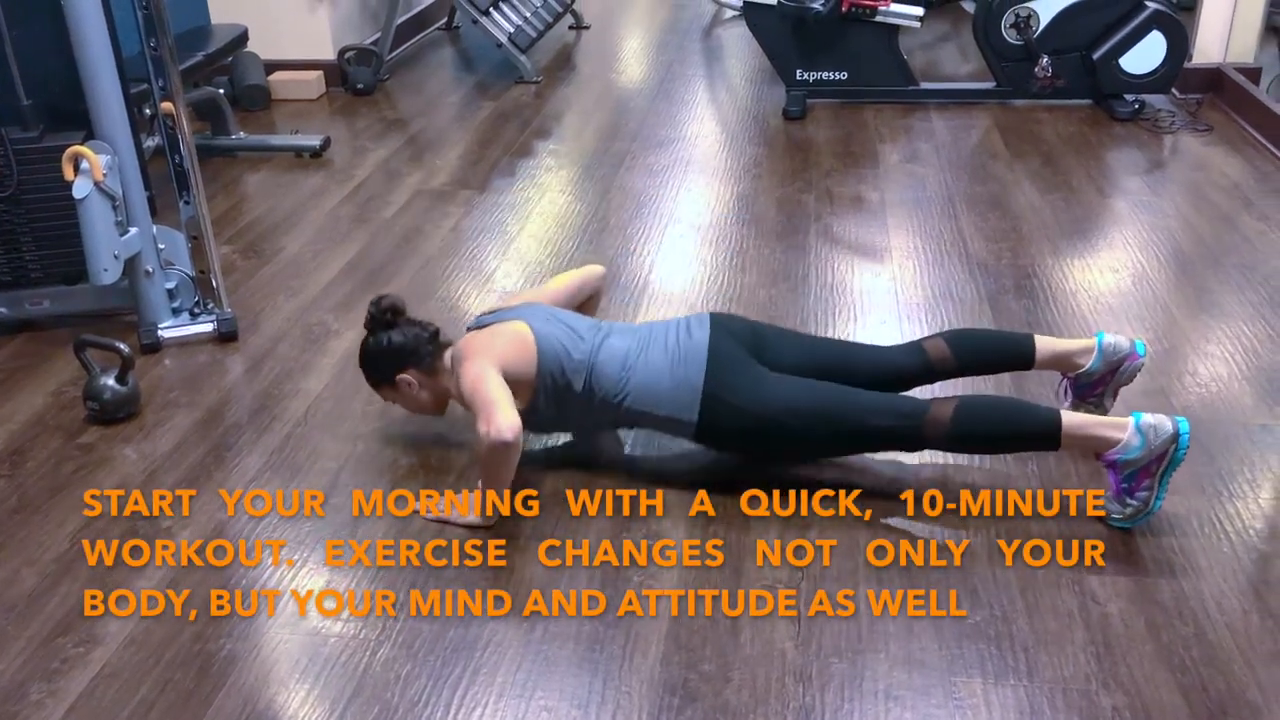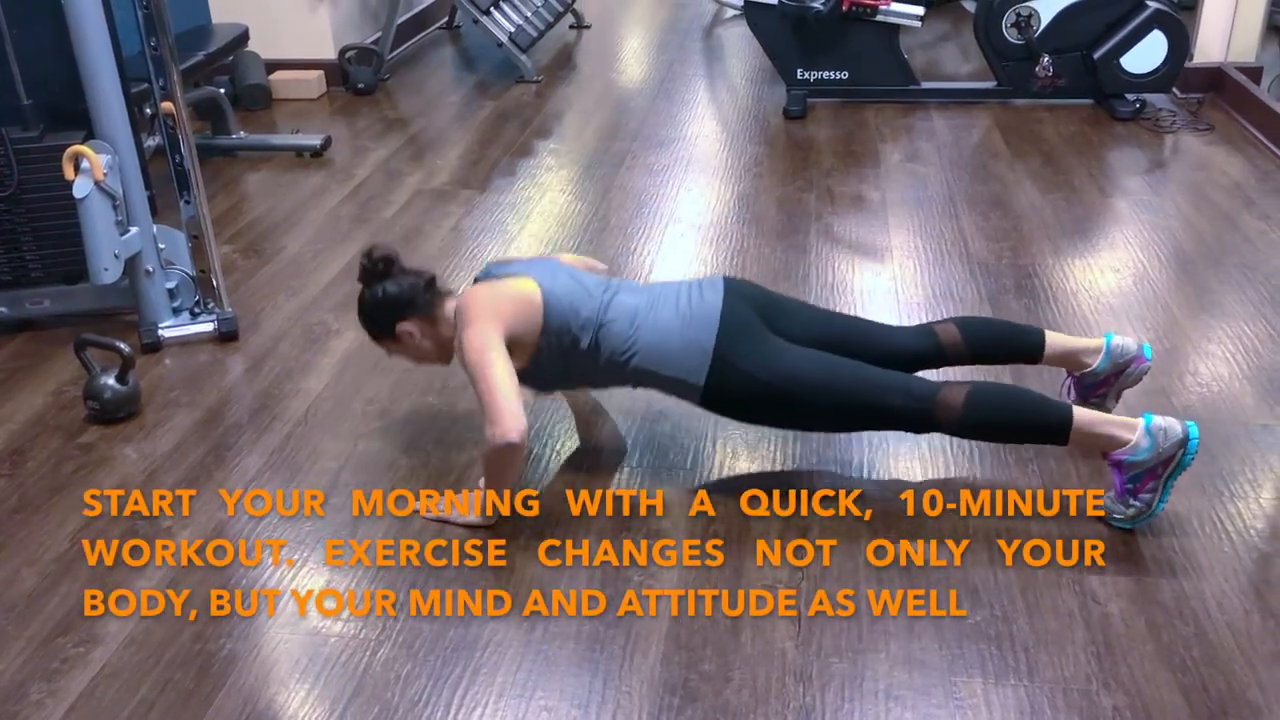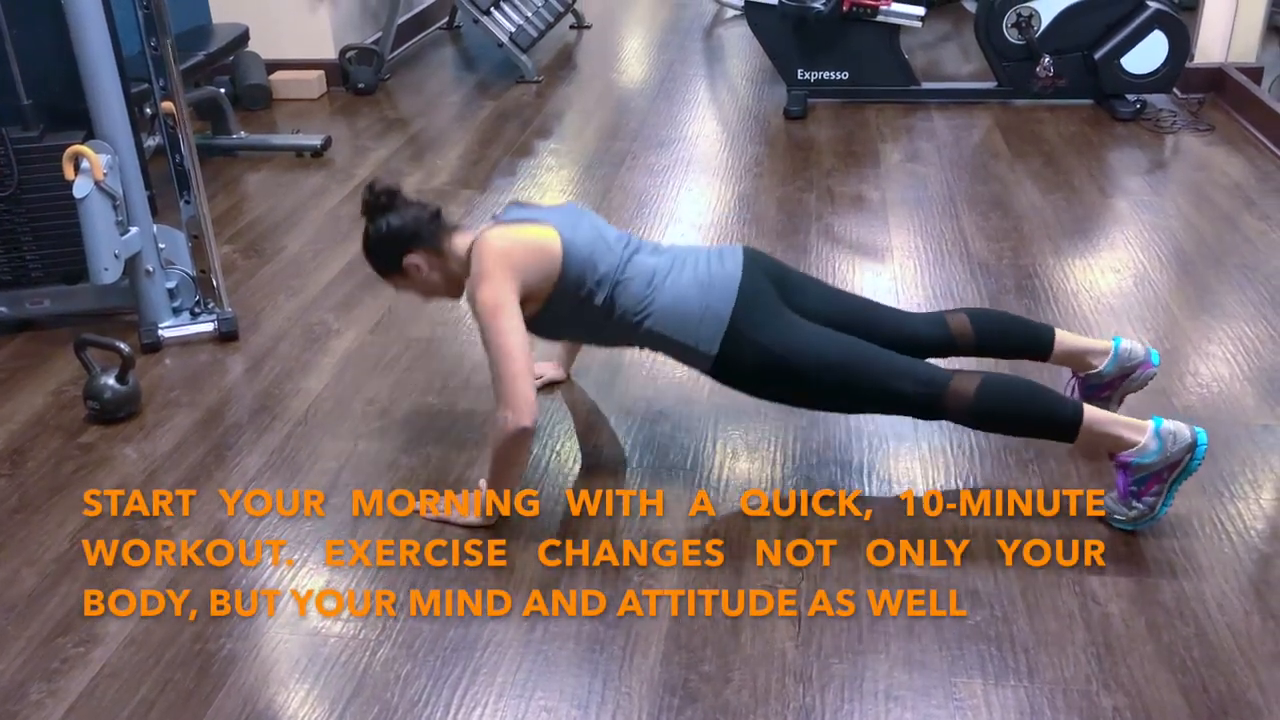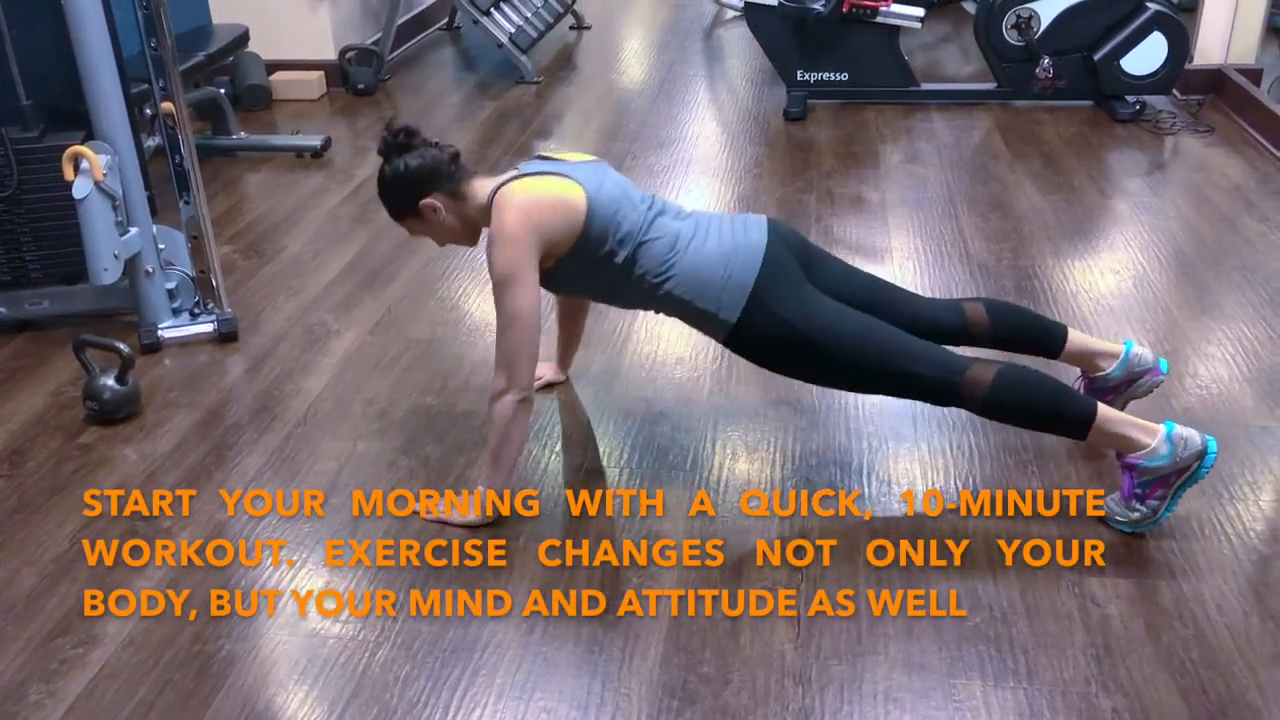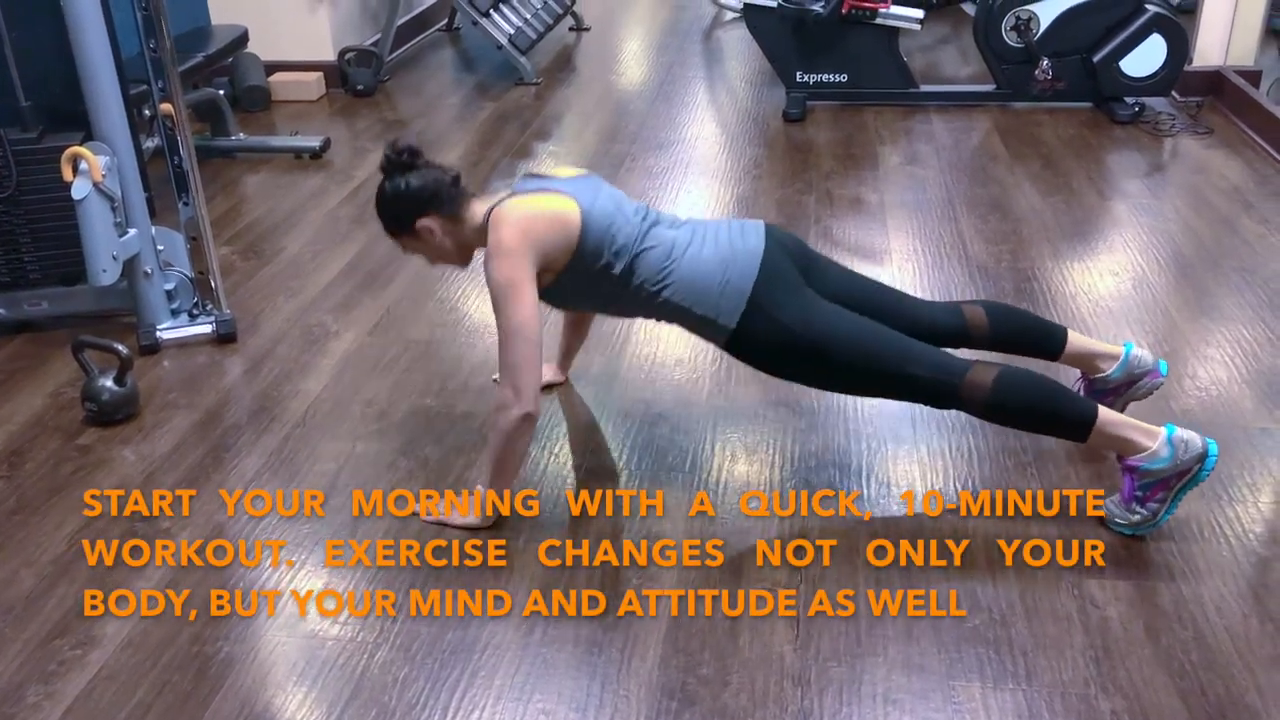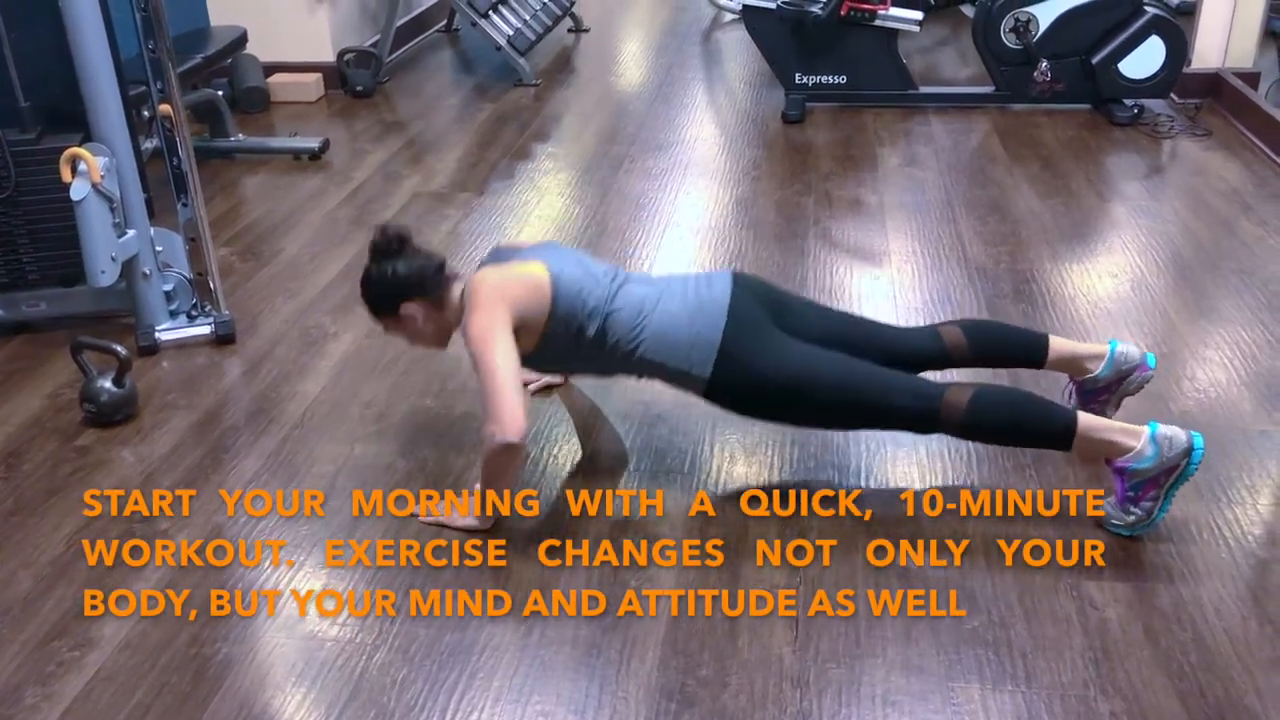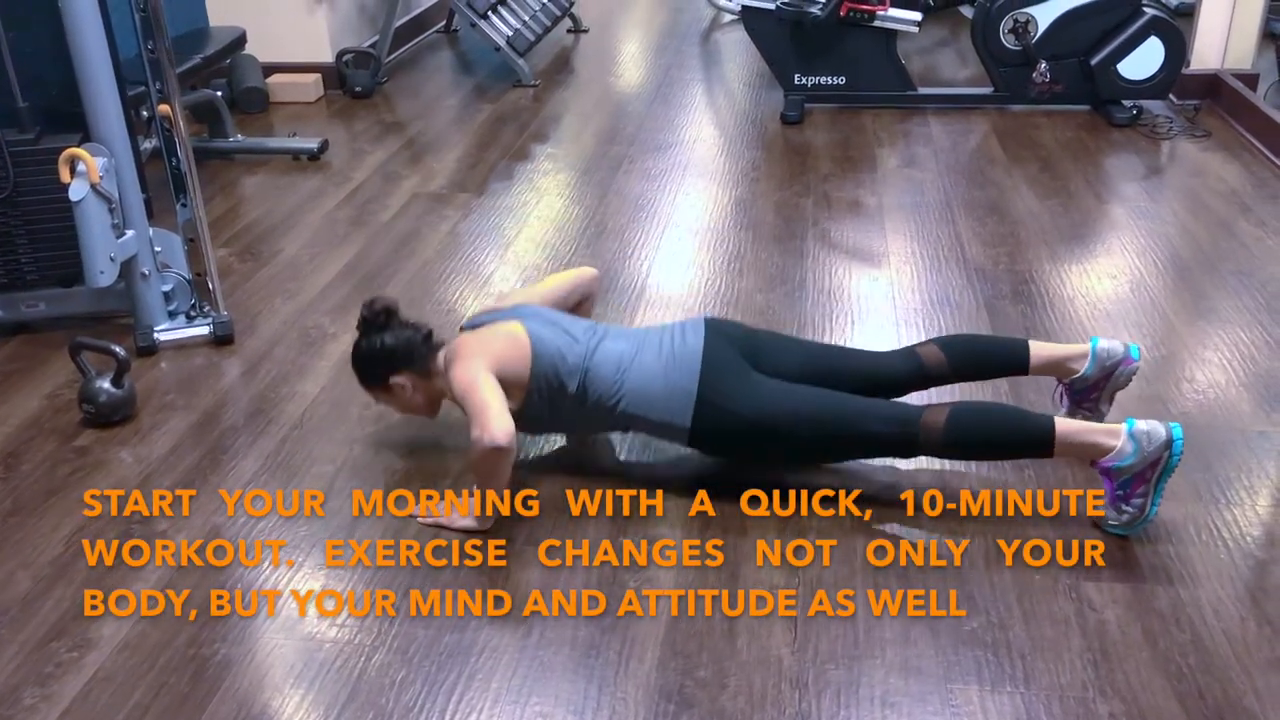
dt=0.2s
person 1, frame 1
left shoulder: (472, 365)
right shoulder: (499, 320)
left elbow: (502, 435)
right elbow: (594, 273)
left wrist: (487, 506)
left hip: (713, 399)
right hip: (711, 337)
left knee: (902, 421)
right knee: (897, 365)
left ankle: (1130, 438)
right ankle: (1092, 353)
person 1, frame 2
left shoulder: (474, 325)
right shoulder: (500, 277)
left elbow: (510, 435)
left wrist: (487, 505)
left hip: (719, 363)
right hip: (719, 304)
left knee: (910, 402)
right knee: (909, 347)
left ankle: (1137, 442)
right ankle: (1098, 355)
person 1, frame 3
left shoulder: (489, 273)
right shoulder: (515, 218)
left elbow: (518, 420)
left wrist: (490, 505)
right wrist: (566, 361)
left hip: (731, 332)
right hip: (735, 274)
left knee: (921, 388)
right knee: (920, 333)
left ankle: (1146, 446)
right ankle: (1106, 356)
person 1, frame 4
left shoulder: (510, 227)
right shoulder: (537, 172)
left elbow: (510, 389)
left wrist: (483, 503)
right wrist: (566, 364)
left hip: (748, 301)
right hip: (757, 246)
left knee: (937, 375)
right knee: (934, 321)
left ankle: (1159, 448)
right ankle: (1114, 360)
person 1, frame 5
left shoulder: (506, 243)
right shoulder: (531, 191)
left elbow: (518, 401)
left wrist: (485, 504)
right wrist: (567, 359)
left hip: (745, 306)
right hip: (750, 249)
left knee: (937, 377)
right knee: (935, 323)
left ankle: (1157, 447)
right ankle: (1112, 360)
person 1, frame 6
left shoulder: (481, 312)
right shoulder: (503, 266)
left elbow: (507, 433)
left wrist: (484, 509)
right wrist: (563, 361)
left hip: (726, 358)
right hip: (724, 301)
left knee: (916, 402)
right knee: (912, 347)
left ankle: (1140, 446)
right ankle: (1100, 361)
person 1, frame 7
left shoulder: (466, 366)
right shoulder: (497, 319)
left elbow: (495, 435)
right elbow: (586, 276)
left wrist: (484, 510)
left hip: (706, 405)
right hip: (702, 344)
left knee: (900, 426)
right knee: (890, 370)
left ankle: (1122, 443)
right ankle: (1085, 357)
